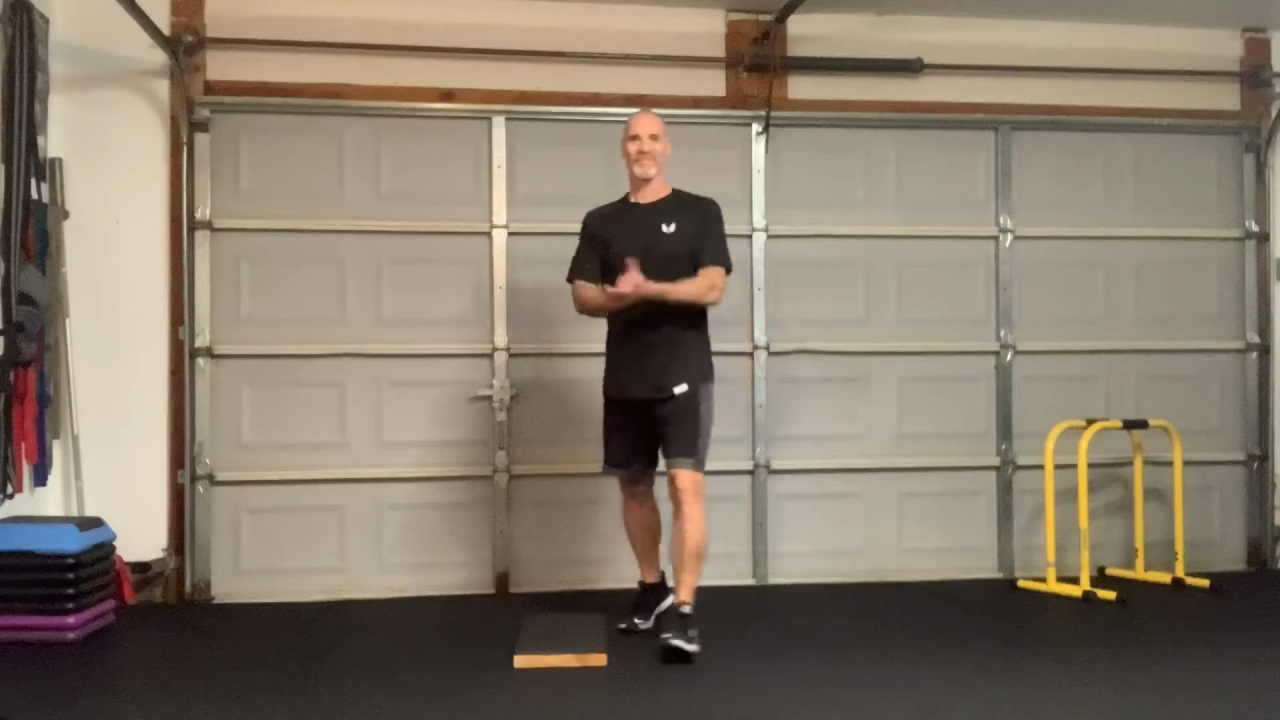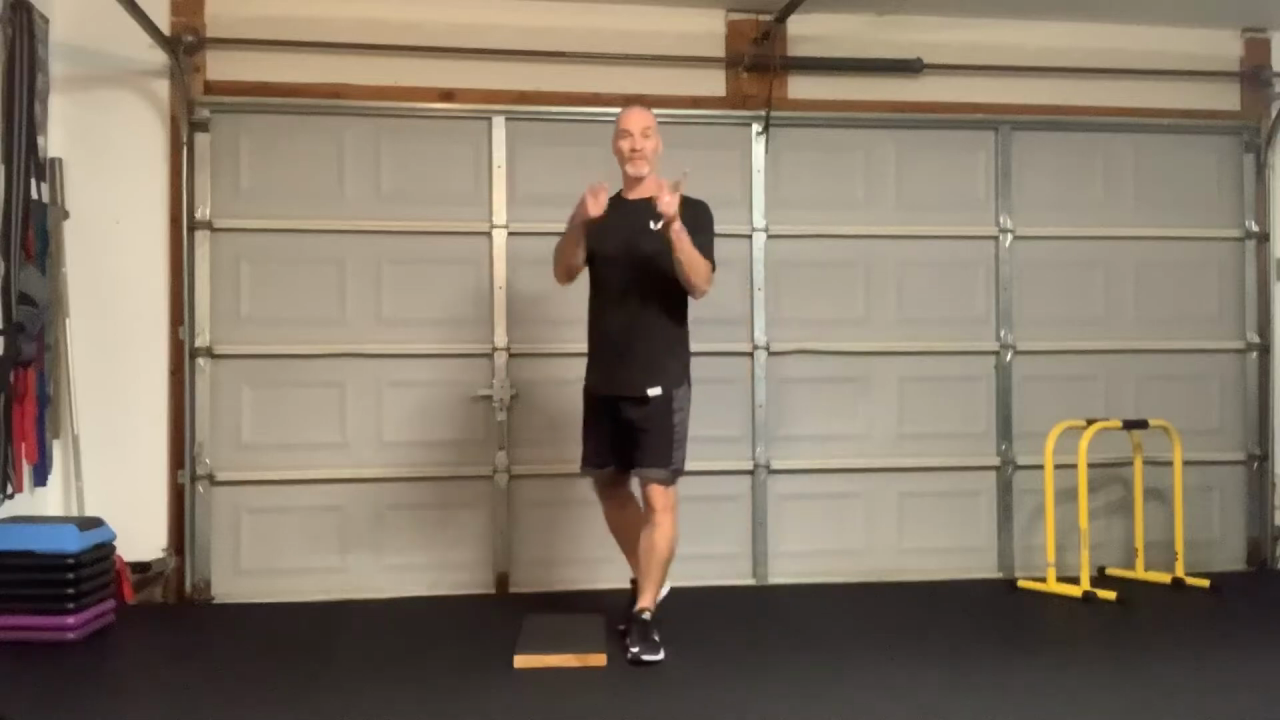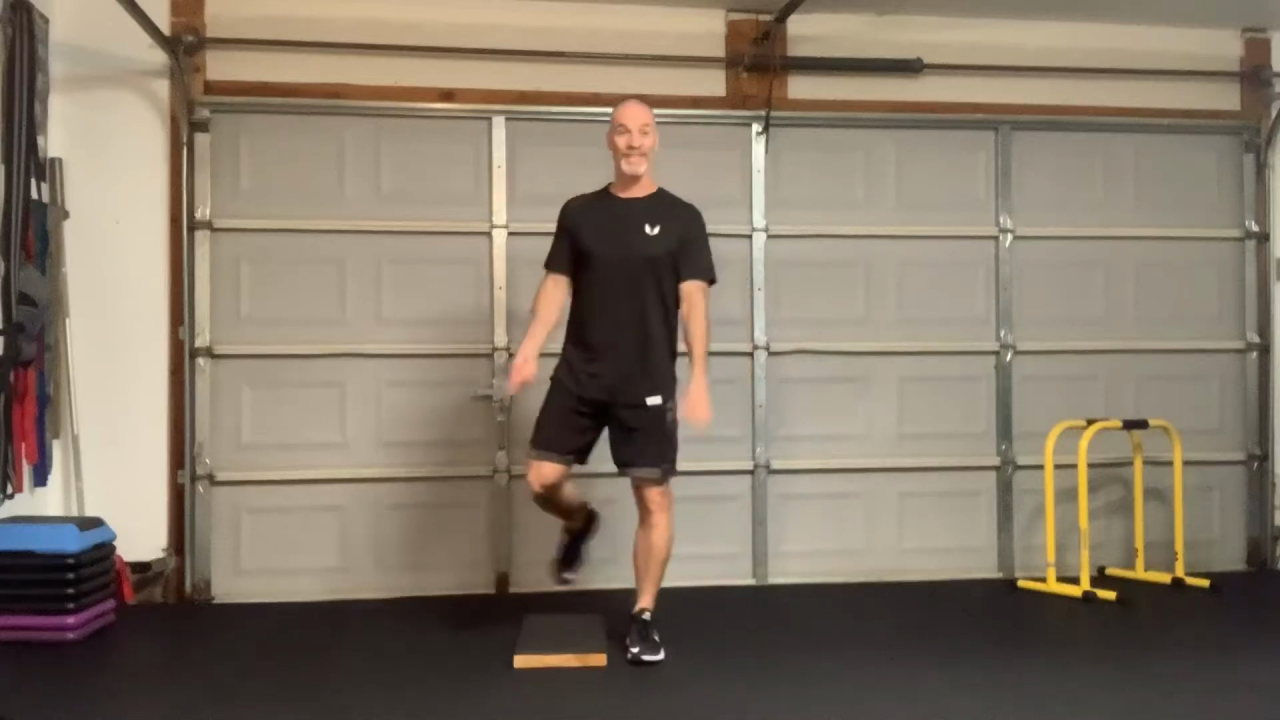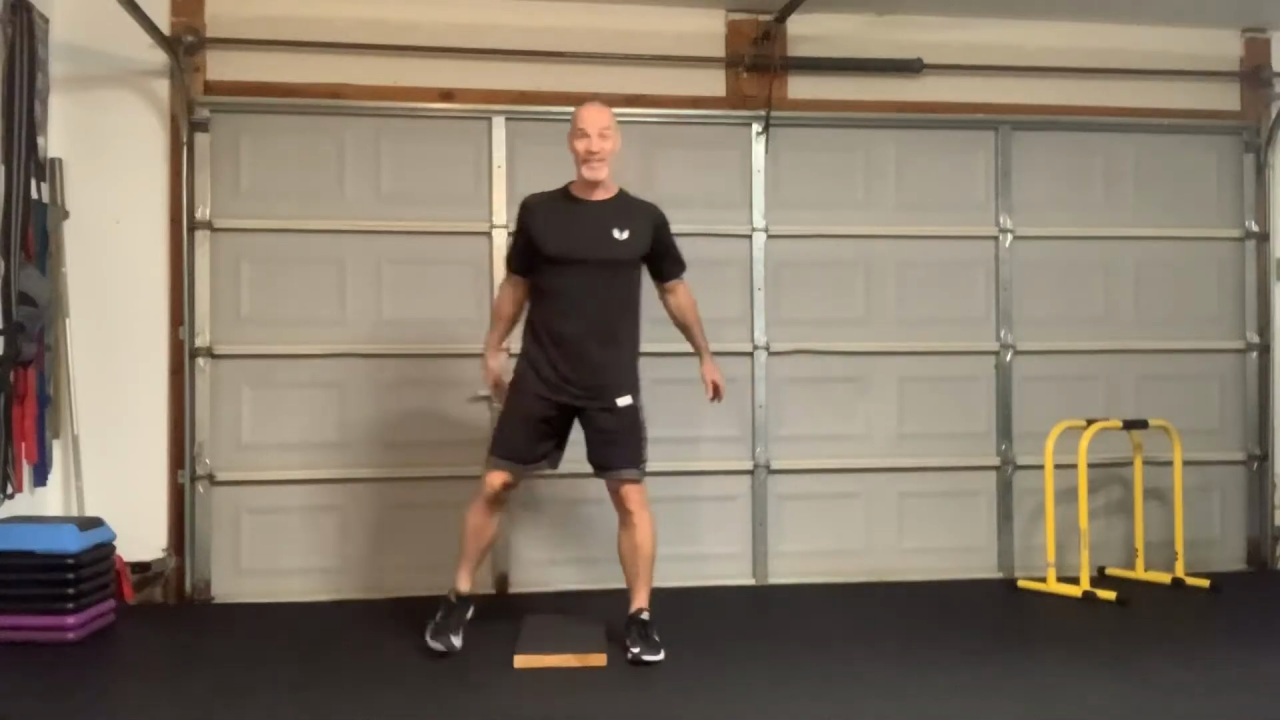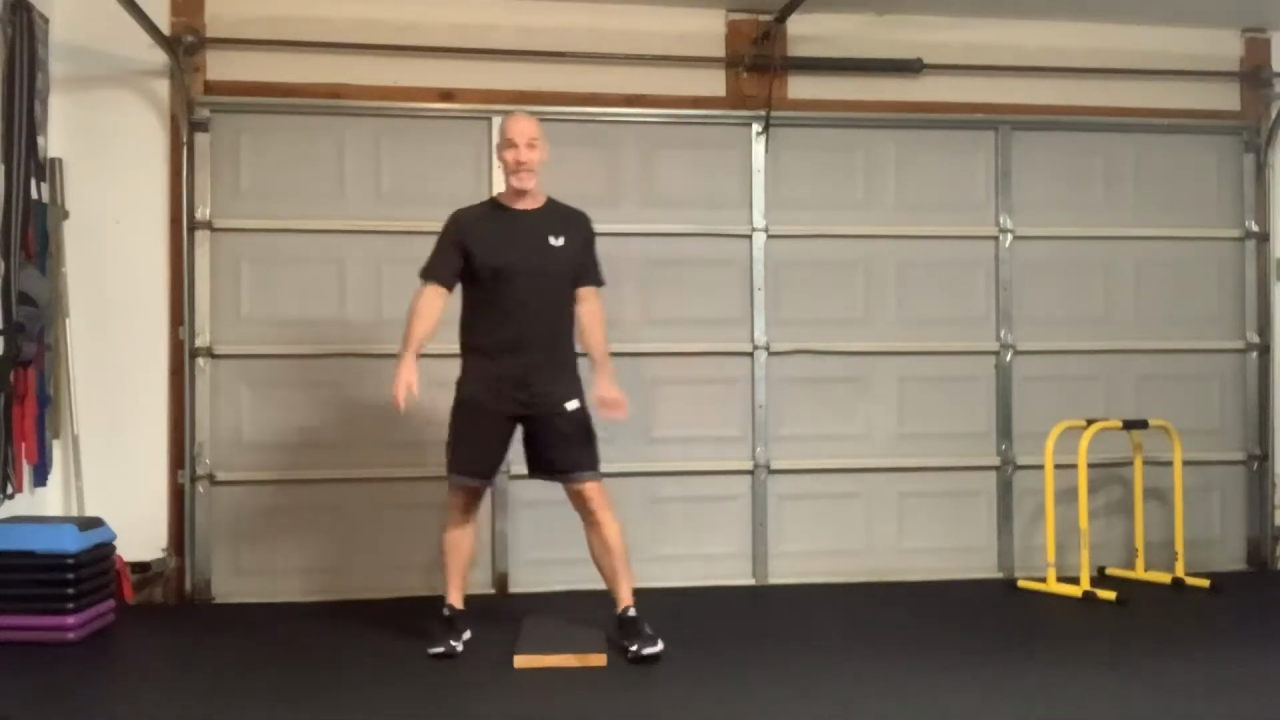
dt=0.3s
person 1, frame 1
left shoulder: (699, 211)
right shoulder: (600, 221)
left elbow: (713, 287)
right elbow: (581, 299)
left wrist: (651, 288)
right wrist: (616, 295)
left hip: (684, 374)
right hip: (624, 379)
left knee: (684, 485)
right knee: (634, 485)
left ankle: (682, 610)
right ankle: (653, 587)
person 1, frame 2
left shoulder: (691, 212)
right shoulder: (597, 212)
left elbow: (699, 283)
right elbow: (564, 272)
left wrist: (673, 223)
right wrist: (580, 222)
left hip: (661, 377)
right hip: (604, 379)
left knee: (657, 496)
right knee: (610, 486)
left ankle: (643, 616)
right ankle: (647, 582)
person 1, frame 3
left shoulder: (682, 218)
right shoulder: (579, 211)
left elbow: (694, 300)
right elbow: (555, 288)
left wrist: (697, 379)
right wrist: (528, 352)
left hip: (648, 383)
right hip: (579, 376)
left knee: (653, 498)
right knee: (541, 478)
left ankle: (643, 619)
right ankle: (581, 522)
person 1, frame 4
left shoulder: (645, 218)
right shoulder: (538, 211)
left elbow: (675, 290)
right elbow: (516, 285)
left wrist: (705, 357)
right wrist: (493, 351)
left hip: (612, 384)
right hip: (539, 380)
left knee: (630, 497)
right knee: (494, 486)
left ankle: (639, 618)
right ankle: (460, 598)
person 1, frame 5
left shoulder: (573, 224)
right shoulder: (467, 224)
left elbow: (589, 302)
right elbow: (433, 292)
left wrist: (604, 373)
right wrist: (408, 357)
left hip: (555, 388)
right hip: (483, 390)
left knee: (592, 498)
right knee: (463, 499)
left ankle: (628, 618)
right ankle: (454, 614)
